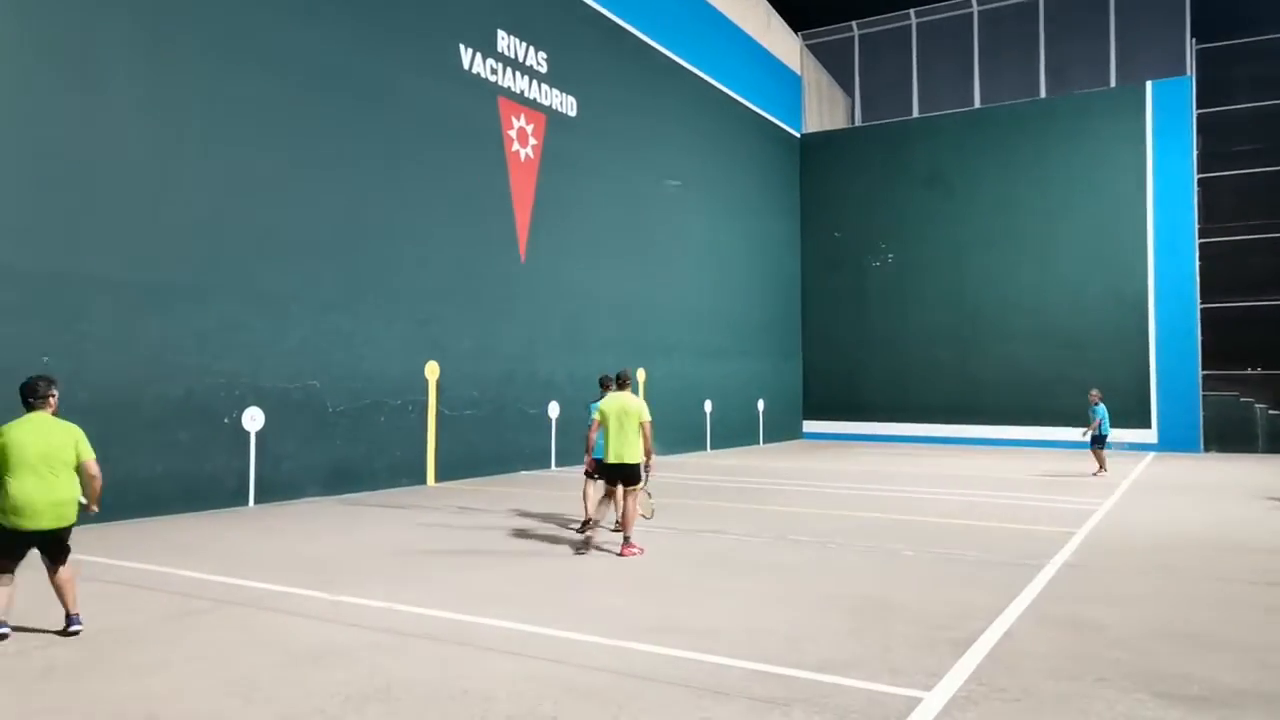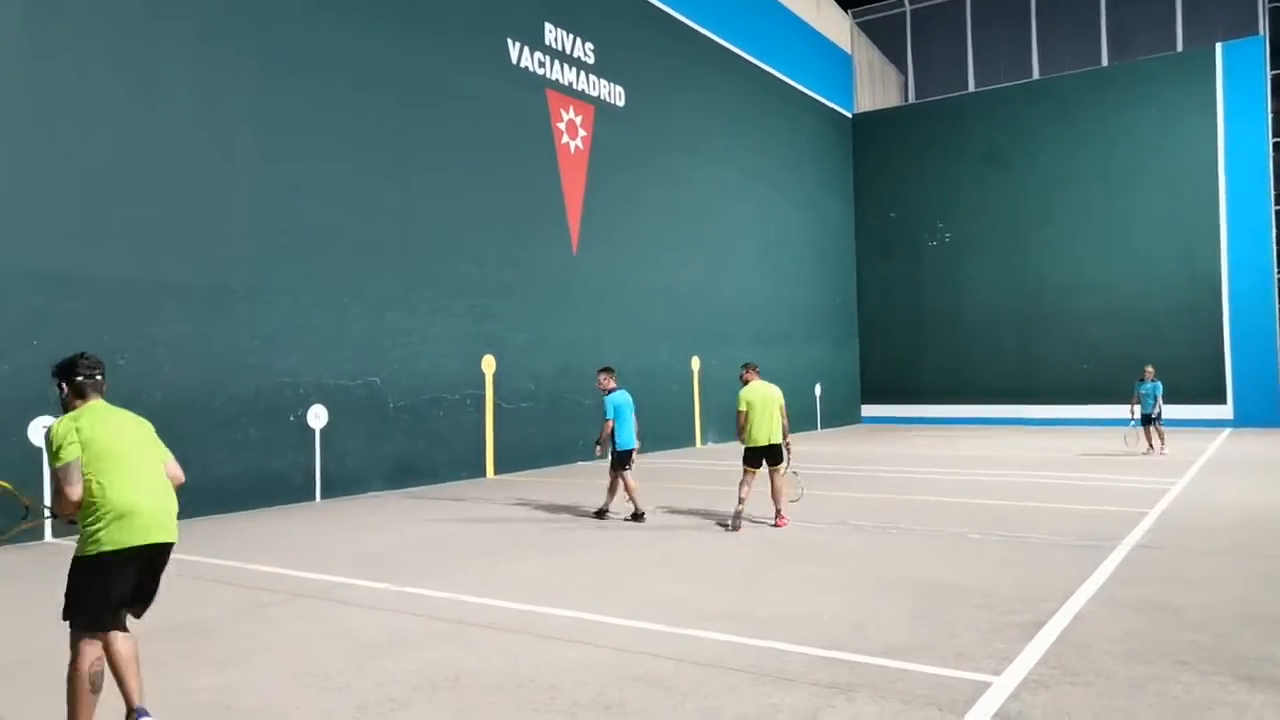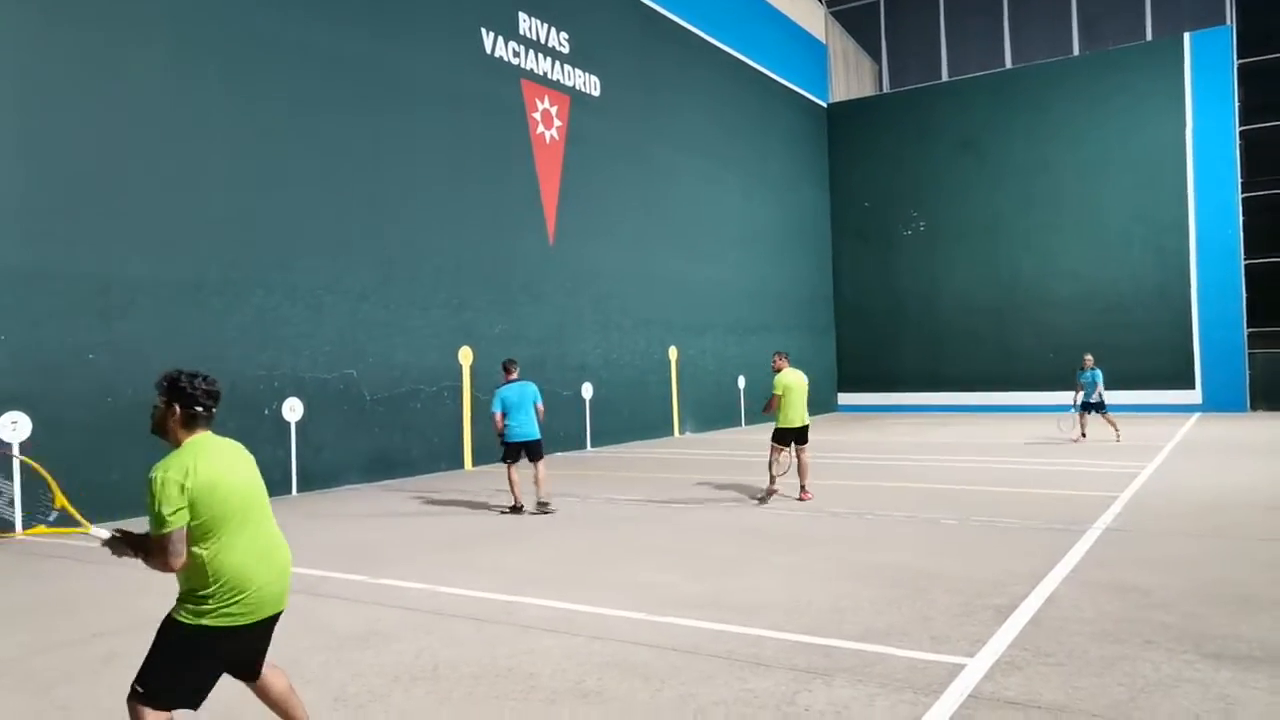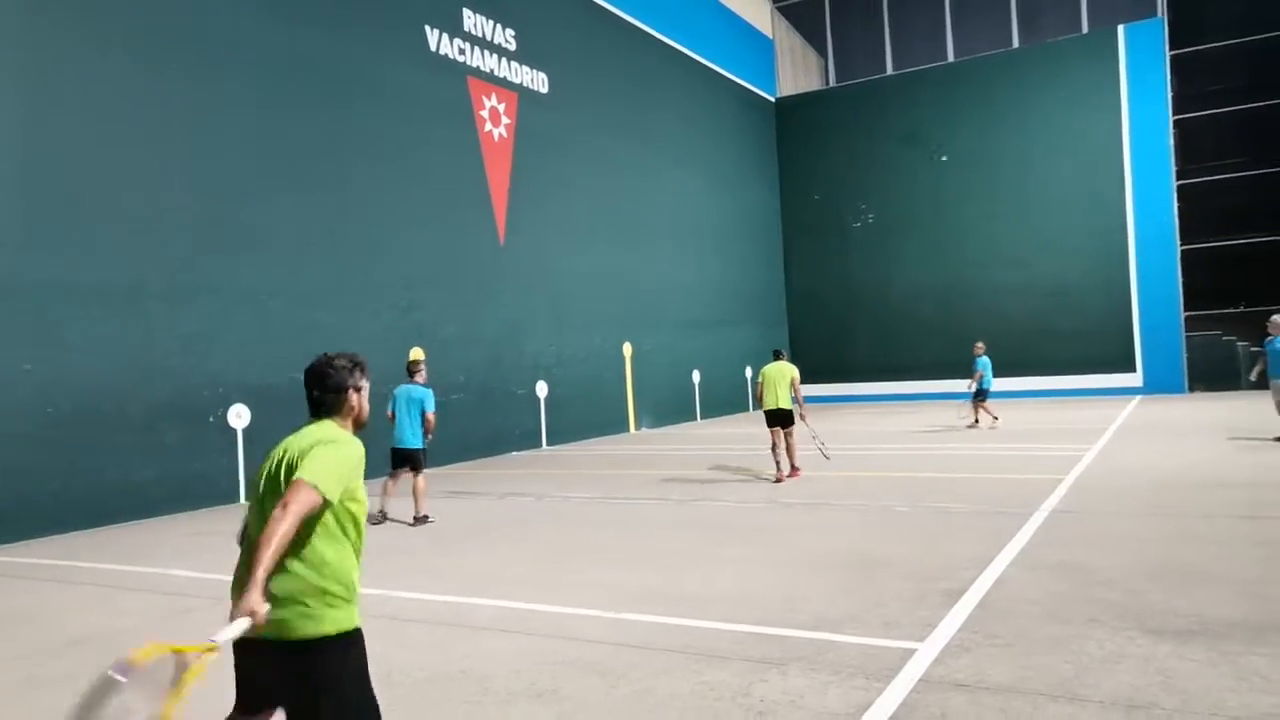
dt=1s
person 1, frame 1
right shoulder: (71, 432)
right elbow: (93, 474)
right wrist: (92, 501)
right hip: (60, 513)
right knee: (58, 564)
right ankle: (73, 619)
person 1, frame 2
left shoulder: (67, 427)
right shoulder: (138, 423)
left elbow: (70, 493)
right elbow: (176, 476)
left wrist: (66, 510)
left hip: (112, 538)
right hip: (160, 534)
left knee: (86, 640)
right knee: (113, 625)
person 1, frame 3
left shoulder: (170, 472)
right shoulder: (234, 451)
left elbow: (171, 560)
left wrist: (132, 545)
right wrist: (142, 540)
left hip: (223, 606)
right hip: (270, 590)
right knee: (252, 670)
person 1, frame 4
left shoulder: (285, 447)
right shoulder: (342, 450)
right elbow: (288, 513)
right wrist: (254, 588)
left hip: (261, 622)
right hip: (317, 626)
